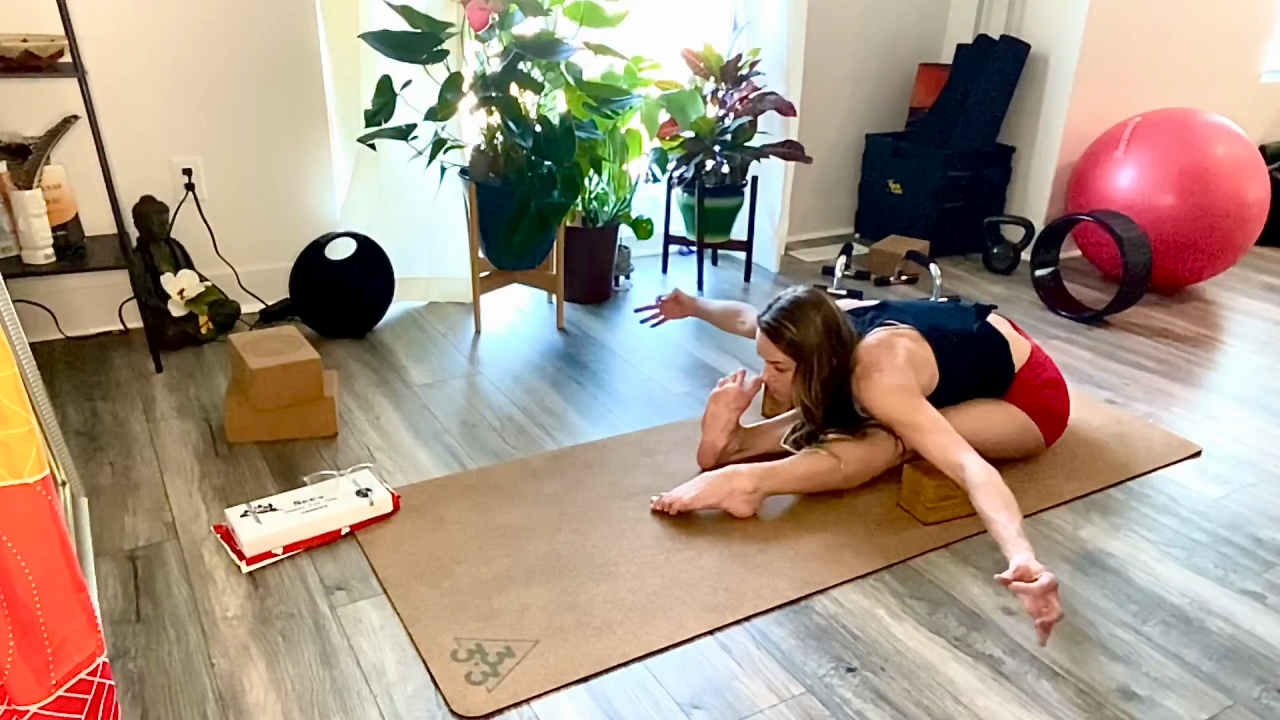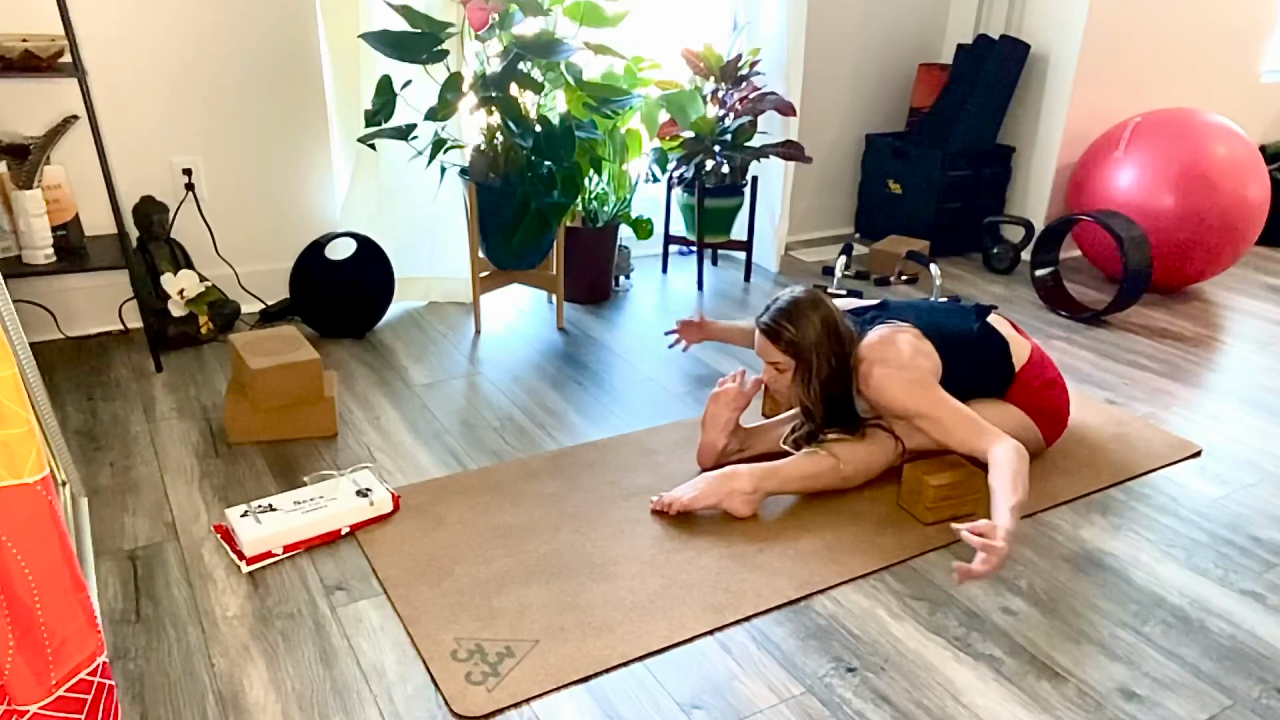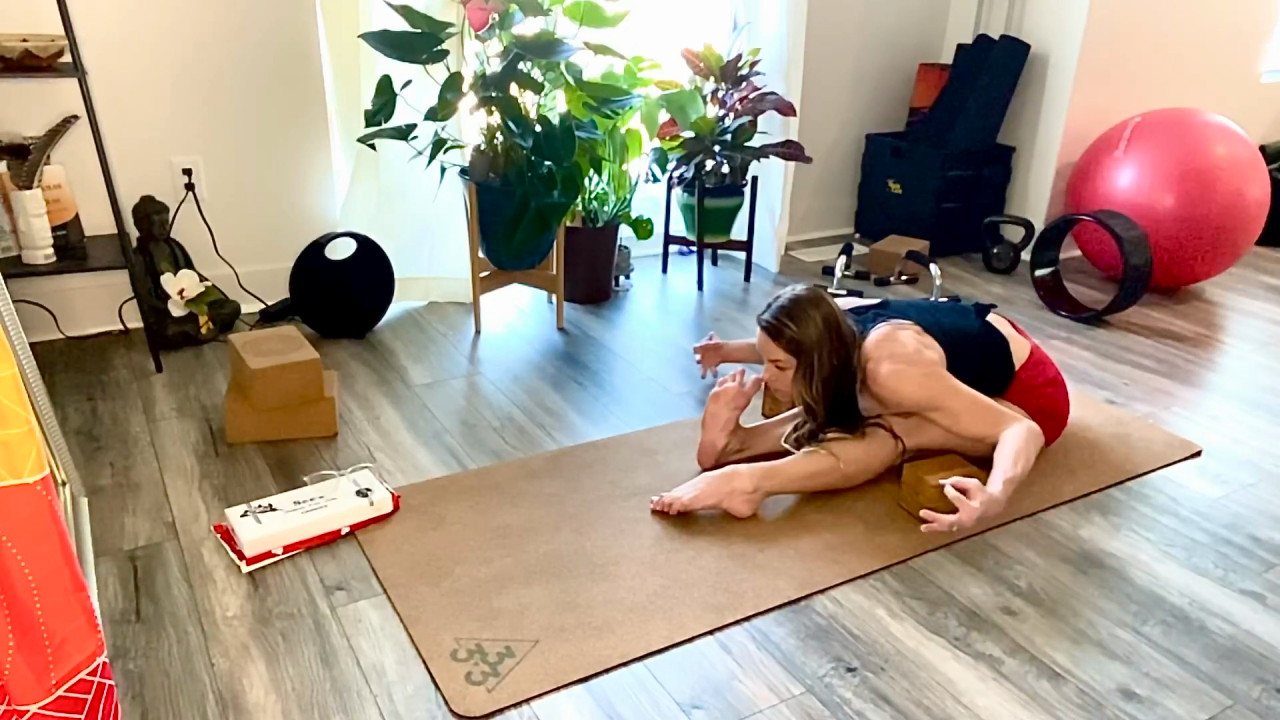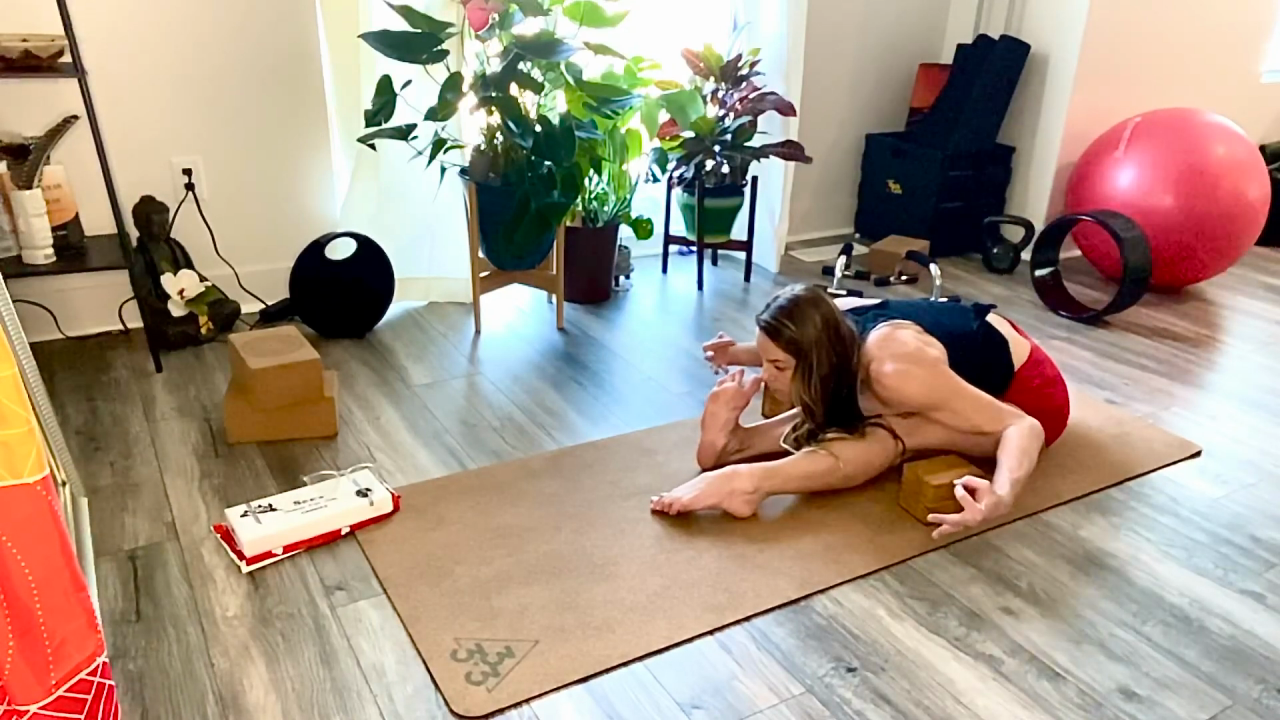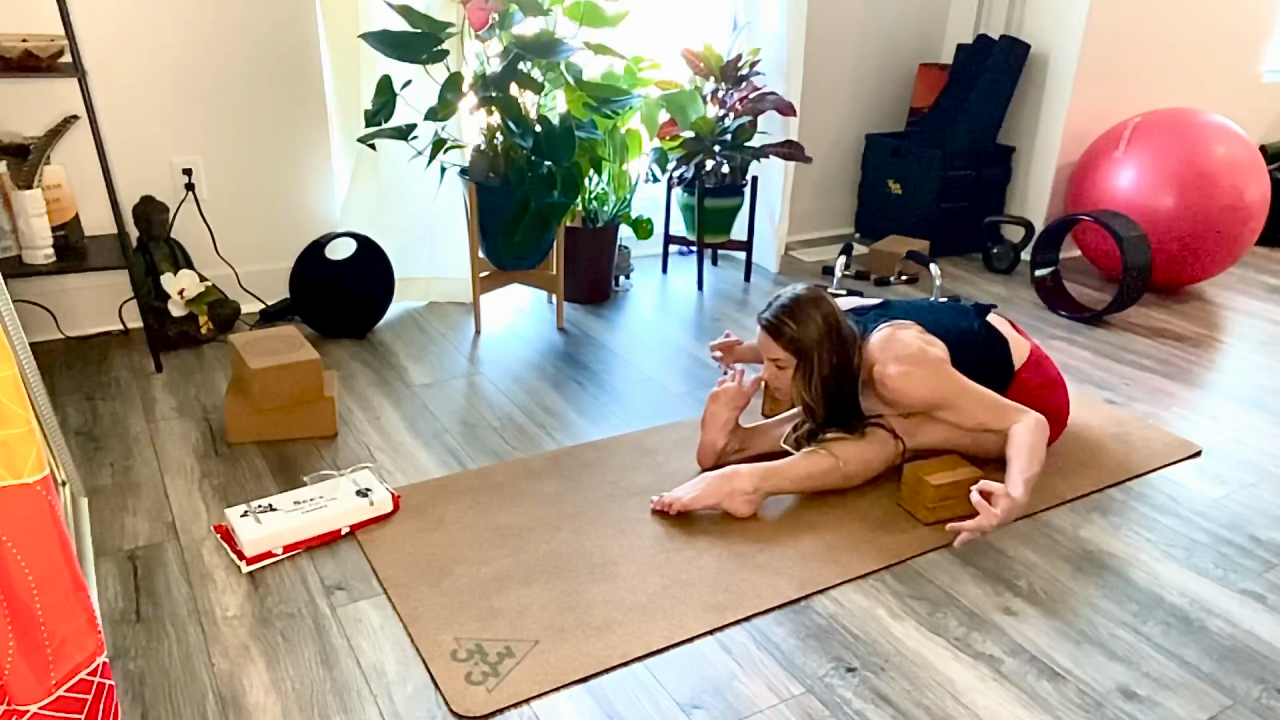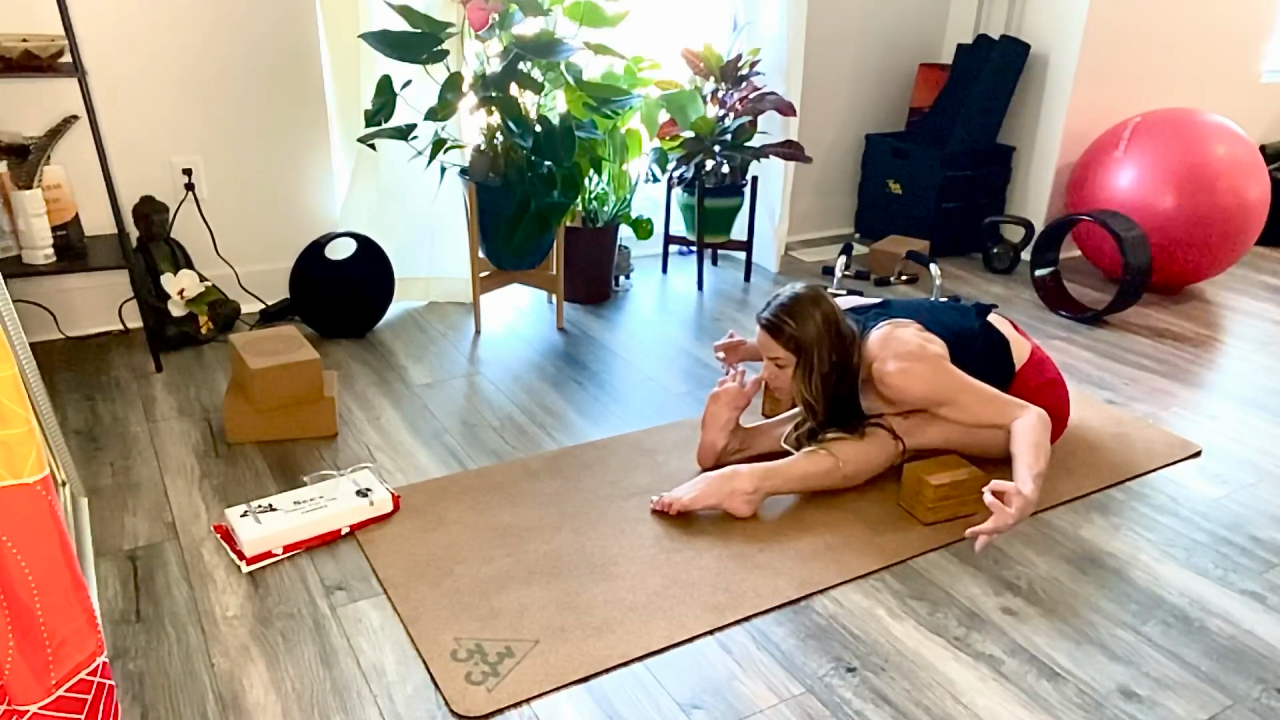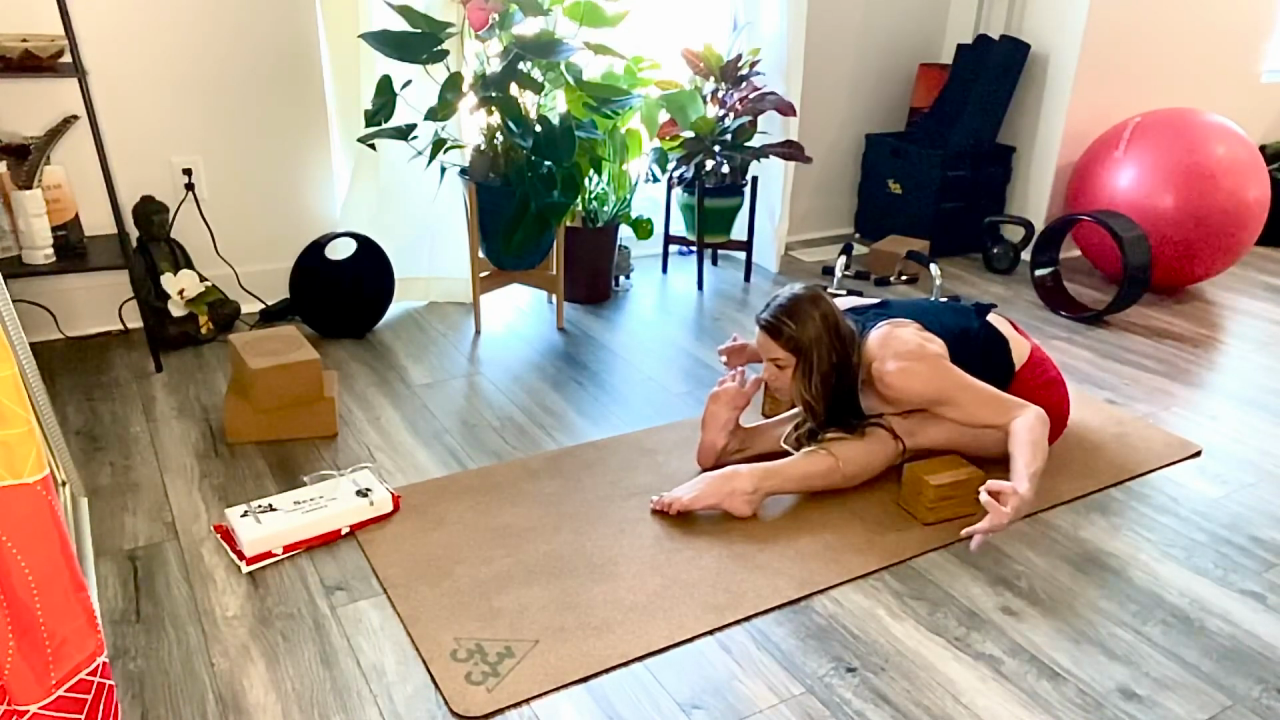
dt=0.7s
person 1, frame 1
left shoulder: (877, 378)
right shoulder: (829, 327)
left elbow: (972, 467)
right elbow: (749, 317)
left wrist: (1022, 556)
right wrist: (693, 307)
left hip: (1030, 395)
left knee: (893, 440)
person 1, frame 2
left shoulder: (882, 375)
right shoulder: (832, 326)
left elbow: (1004, 448)
right elbow: (783, 336)
left wrist: (1003, 527)
right wrist: (712, 331)
left hip: (1030, 398)
left knee: (895, 437)
person 1, frame 3
left shoulder: (889, 372)
right shoulder: (836, 323)
left elbow: (1023, 431)
left wrist: (993, 497)
right wrist: (730, 352)
left hip: (1030, 395)
left knee: (895, 434)
person 1, frame 4
left shoulder: (892, 370)
right shoulder: (834, 326)
left elbow: (1023, 427)
left wrist: (1000, 496)
right wrist: (739, 354)
left hip: (1030, 394)
left knee: (894, 433)
person 1, frame 5
left shoulder: (894, 370)
right shoulder: (836, 324)
left elbow: (1027, 421)
left wrist: (1015, 495)
right wrist: (747, 353)
left hip: (1030, 393)
left knee: (892, 432)
person 1, frame 6
left shoulder: (896, 368)
right shoulder: (835, 324)
left elbow: (1029, 416)
left wrist: (1026, 491)
right wrist: (753, 350)
left hip: (1031, 392)
left knee: (895, 432)
person 1, frame 7
left shoulder: (895, 369)
right shoulder: (834, 323)
left elbow: (1028, 416)
left wrist: (1021, 490)
right wrist: (755, 353)
left hip: (1030, 391)
left knee: (896, 432)
